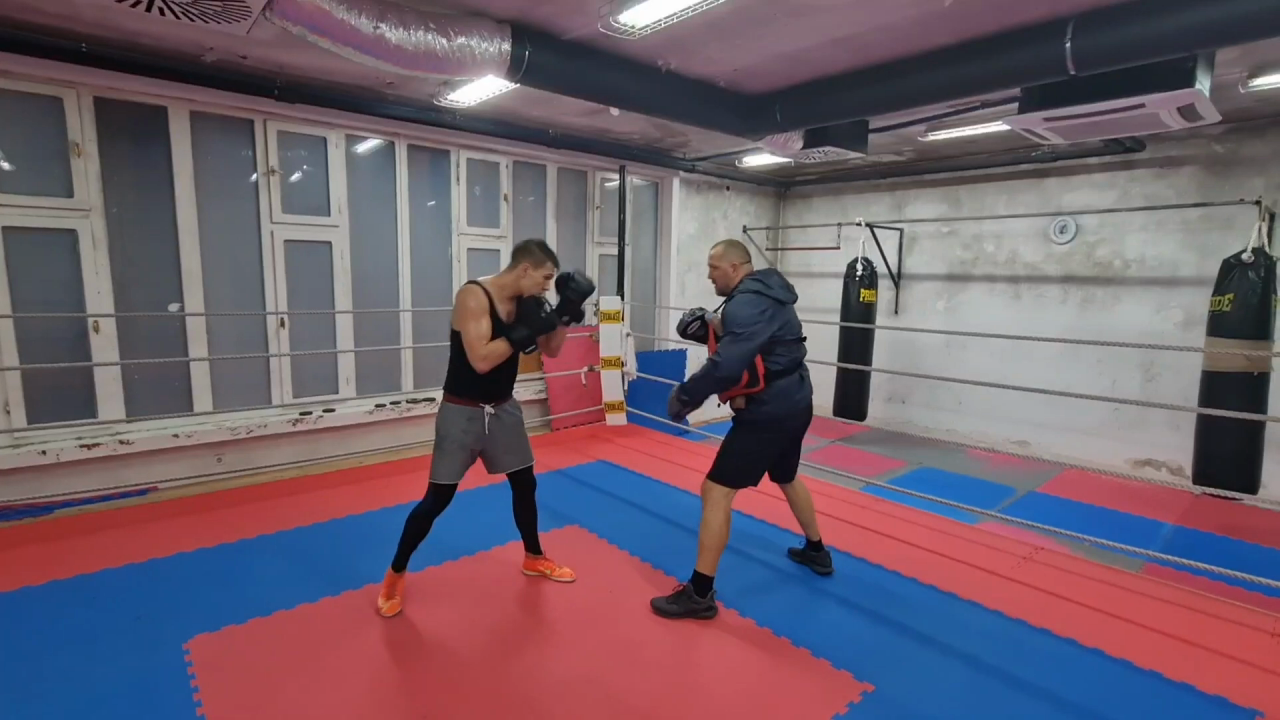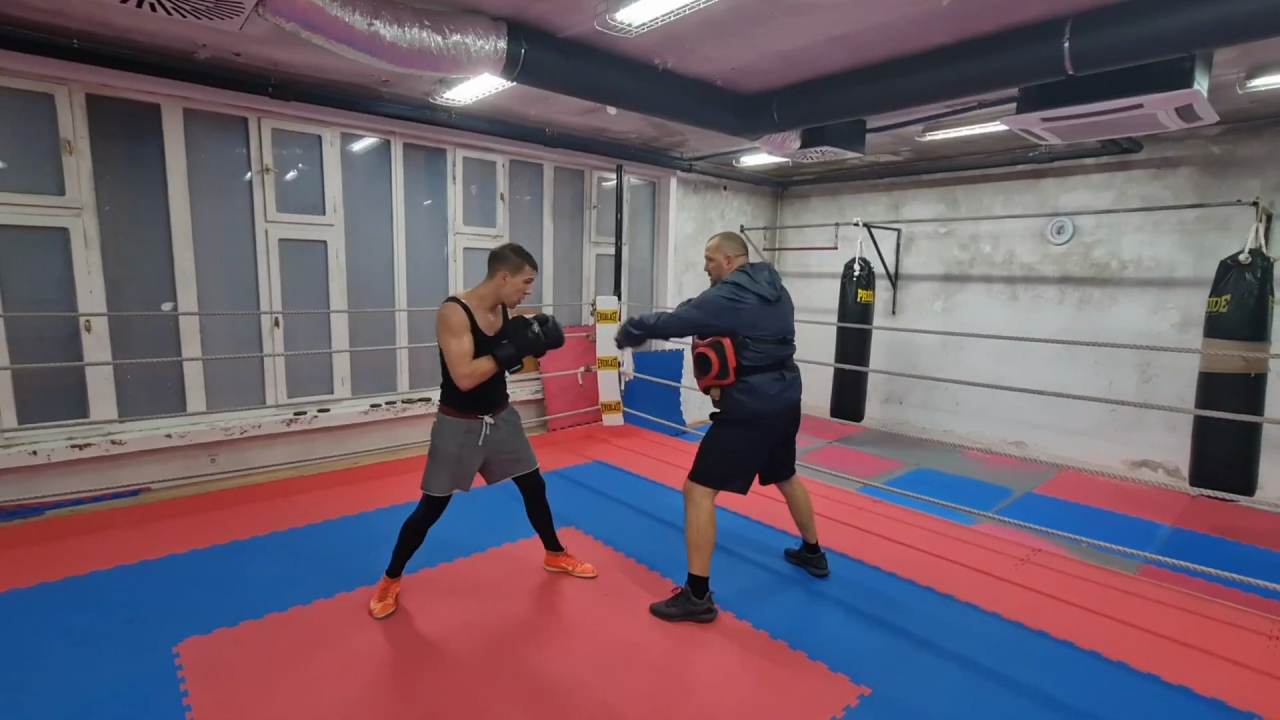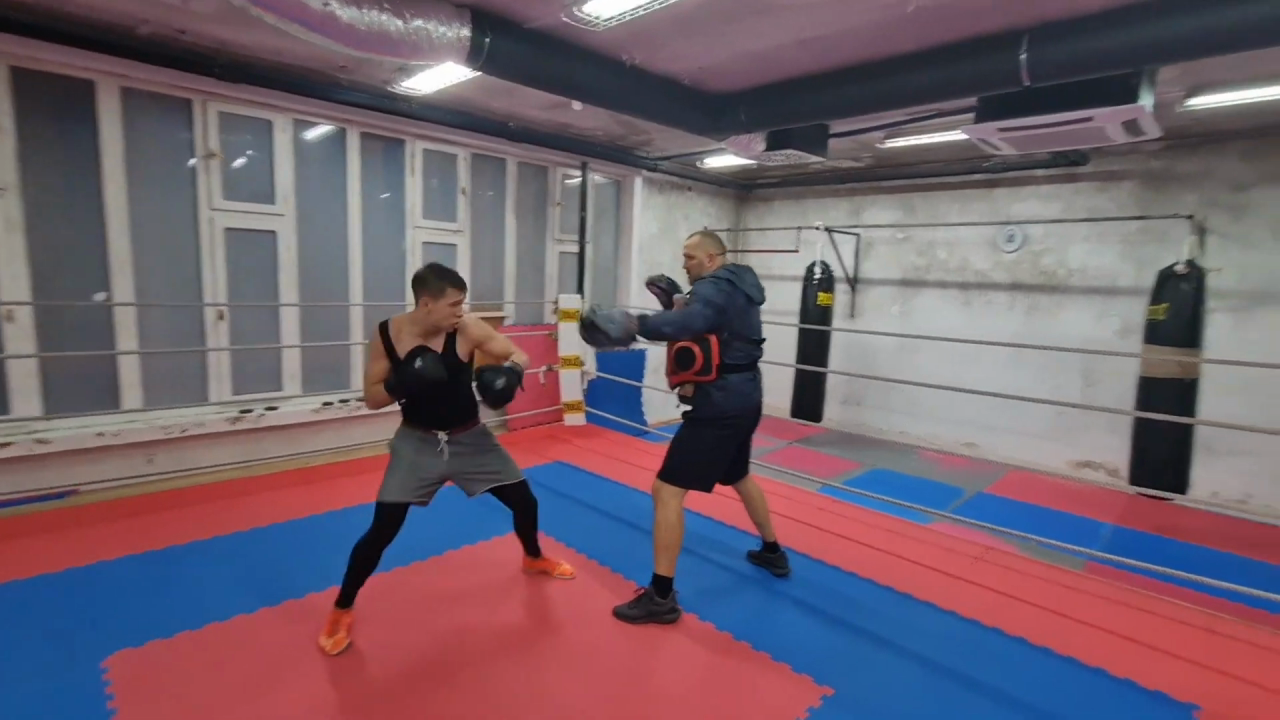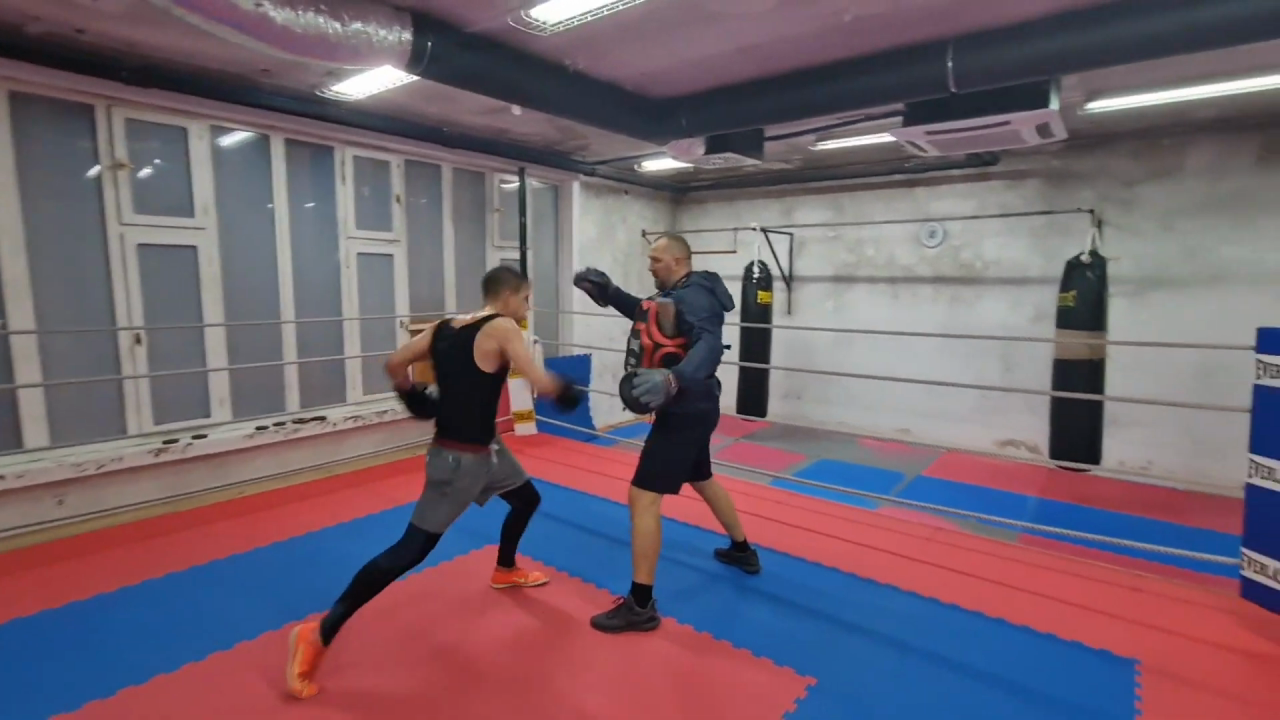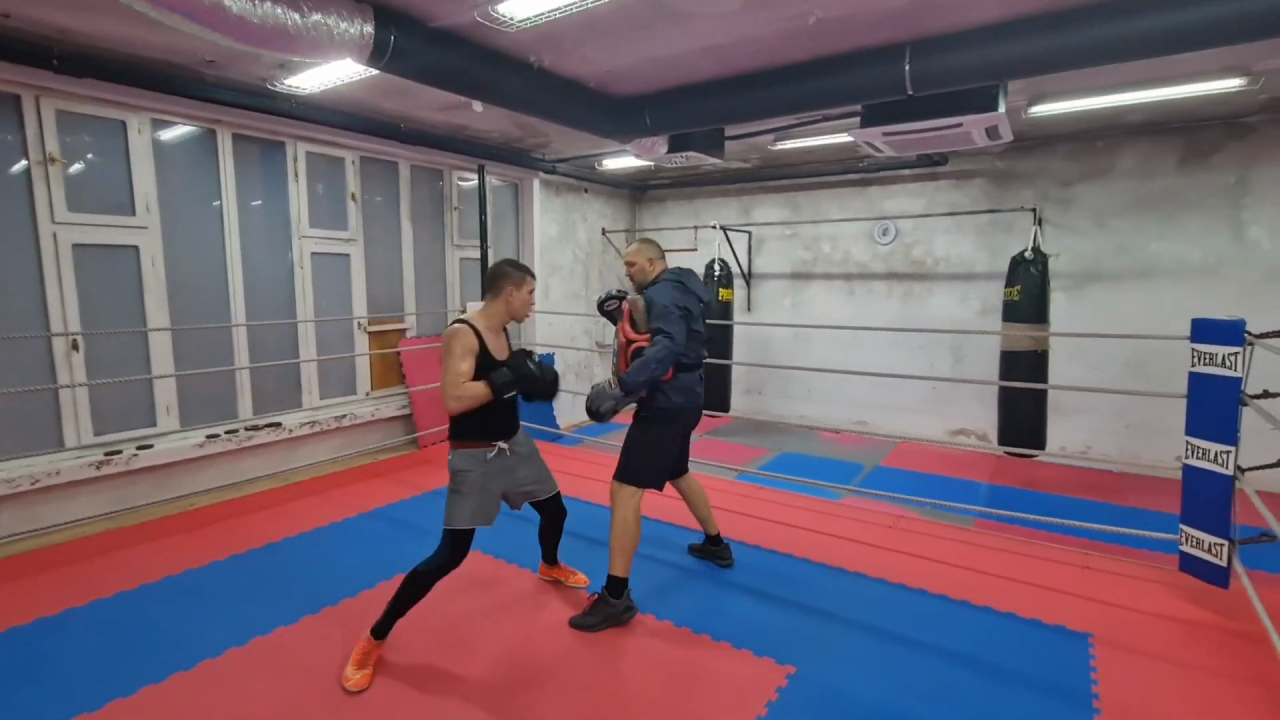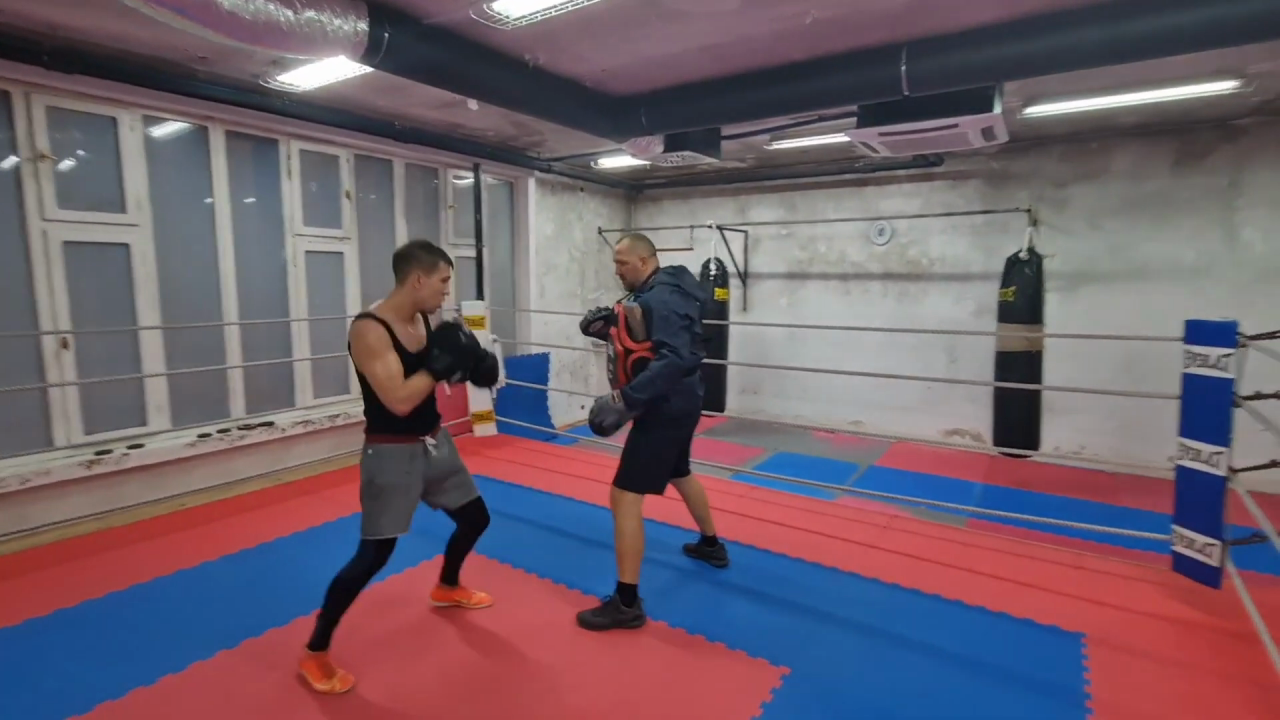
dt=0.4s
person 1, frame 1
left shoulder: (522, 302)
right shoulder: (473, 296)
left elbow: (552, 347)
right elbow: (481, 360)
left wrist: (567, 309)
right wrist: (524, 332)
left hip: (503, 409)
right hip: (462, 412)
left knee: (525, 484)
right knee: (438, 499)
left ankle: (535, 558)
right ankle: (396, 574)
person 1, frame 2
left shoulder: (505, 309)
right shoulder: (454, 313)
right elbow: (464, 377)
left wrist: (537, 340)
right wrist: (511, 349)
left hip: (500, 418)
right hip: (458, 425)
left knee: (534, 487)
right knee: (431, 509)
left ankle: (555, 555)
right ankle: (391, 579)
person 1, frame 3
left shoulder: (470, 328)
right shoulder: (387, 334)
left elbow: (517, 354)
right elbow: (371, 396)
left wrist: (509, 372)
right wrist: (400, 382)
left hip: (470, 435)
right hip: (419, 439)
left knee: (523, 500)
right knee: (383, 531)
left ankle: (535, 558)
right ankle: (342, 608)
person 1, frame 4
left shoulder: (443, 329)
right shoulder: (501, 326)
left elbow: (395, 363)
right elbow: (537, 380)
left wrist: (410, 394)
right wrist: (563, 391)
right hip: (460, 456)
left knee: (529, 498)
right knee: (411, 552)
left ankle: (506, 569)
right ankle: (317, 637)
person 1, frame 5
left shoulder: (501, 330)
right shoulder: (462, 334)
right elbow: (456, 402)
left wrist: (532, 379)
right wrist: (508, 379)
left hip: (515, 444)
right hip: (474, 455)
left knee: (554, 509)
right knee: (448, 556)
left ankle: (551, 566)
right ankle: (373, 641)
person 1, frame 6
left shoulder: (423, 319)
right shoulder: (370, 329)
right elbow: (399, 401)
left wrist: (470, 361)
right wrist: (443, 362)
left hip: (434, 442)
right hip: (391, 452)
left knee: (475, 517)
right knee: (373, 557)
left ankle: (447, 587)
right ankle: (315, 653)
person 2, frame 1
left shoulder: (746, 305)
right shoulder: (768, 296)
left elbow: (725, 365)
left wrist: (685, 396)
right wrist: (711, 328)
left hip: (768, 411)
right hip: (794, 403)
left knee: (715, 490)
right knee: (786, 478)
left ankle: (700, 593)
right ankle: (816, 551)
person 2, frame 2
left shoulder: (728, 296)
right shoulder: (775, 293)
left elbow: (675, 321)
left wrist: (632, 330)
right wrist: (711, 328)
left hip: (749, 410)
right hip: (785, 402)
left knee: (699, 491)
right knee: (785, 477)
left ankle: (698, 596)
right ankle: (812, 553)
person 2, frame 3
left shoulder: (714, 290)
right shoulder: (734, 292)
left elbow: (684, 324)
left wrist: (631, 323)
right wrist: (674, 298)
left hip: (717, 407)
right hip: (741, 401)
left knee: (667, 490)
right knee: (737, 477)
left ankle: (661, 596)
right ankle: (773, 554)
person 2, frame 4
left shoulder: (694, 300)
right shoulder: (673, 296)
left elbow: (705, 350)
right elbow: (643, 310)
left wrist: (670, 381)
right wrist: (604, 289)
left hip: (684, 410)
right hip: (696, 406)
left knee: (642, 497)
right knee: (701, 479)
left ankle: (640, 604)
right ankle: (742, 551)
person 2, frame 5
left shoulder: (663, 295)
right shoulder: (673, 291)
left elbow: (668, 350)
left wrist: (620, 385)
right wrist: (625, 317)
left hip: (666, 404)
right hip: (679, 400)
left knee: (625, 491)
right knee: (678, 474)
left ankle: (615, 597)
right ankle: (716, 545)
person 2, frame 6
left shoulder: (661, 300)
right shoulder: (657, 293)
left elbow: (673, 359)
right elbow: (645, 343)
left wrist: (626, 399)
right wrist: (611, 328)
left hip: (665, 409)
right hip: (679, 403)
left knee: (624, 497)
right knee: (680, 475)
left ankle: (626, 603)
right ankle: (711, 545)
